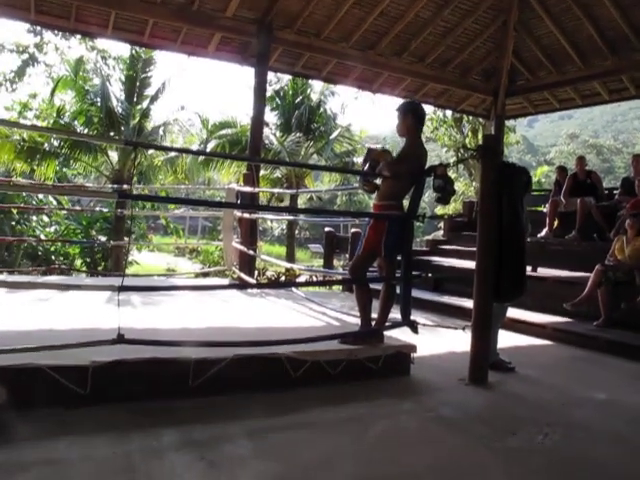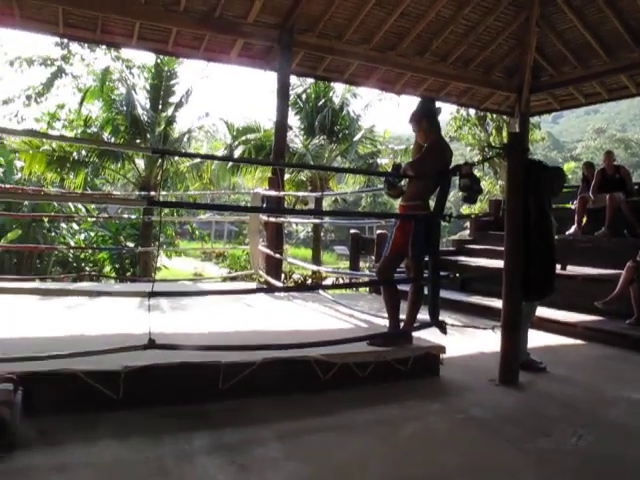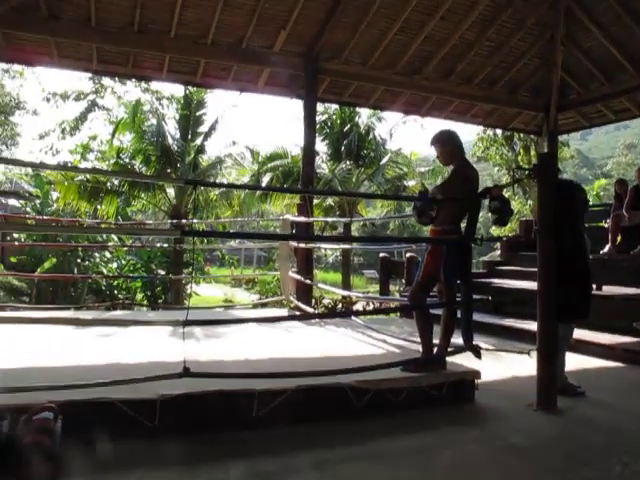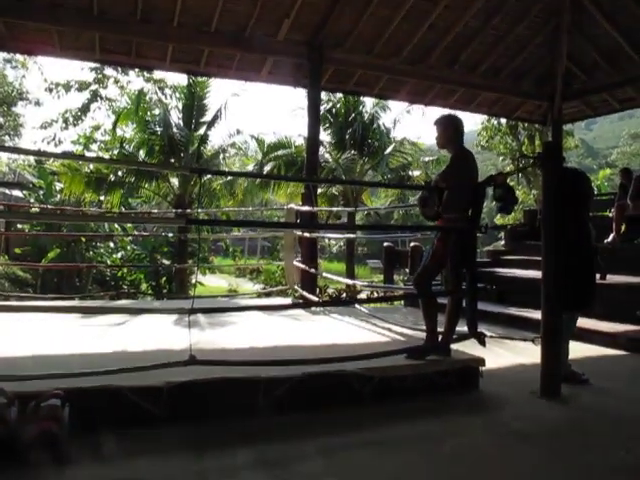
dt=1s
person 1, frame 1
left shoulder: (413, 146)
right shoulder: (416, 148)
left elbow: (391, 168)
left wrist: (379, 166)
right wrist: (383, 162)
left hip: (387, 215)
right hip: (392, 215)
left knee: (357, 269)
right knee: (388, 273)
left ankle: (367, 329)
right ankle: (376, 330)
person 1, frame 2
left shoulder: (436, 147)
right shoulder: (440, 148)
left elbow: (414, 167)
left wrist: (403, 168)
left hip: (413, 216)
right hip: (419, 215)
left knee: (384, 271)
right knee: (415, 274)
left ankle: (395, 330)
right ankle: (405, 331)
person 1, frame 3
left shoulder: (461, 171)
right shoulder: (468, 171)
left elbow: (439, 192)
left wrist: (431, 193)
right wrist: (432, 210)
left hip: (444, 240)
right hip: (452, 239)
left knee: (417, 295)
right knee: (448, 297)
left ankle: (428, 356)
right ankle: (439, 356)
person 1, frame 4
left shoulder: (460, 158)
right shoulder: (466, 158)
left elbow: (441, 181)
left wrist: (435, 183)
left hip: (452, 229)
right hip: (459, 228)
left knee: (422, 280)
right knee: (454, 286)
left ankle: (432, 340)
right ankle: (444, 343)
person 2, frame 1
left shoulder: (512, 203)
right shoulder: (510, 203)
right elbow: (519, 232)
left hip: (506, 258)
right hip: (506, 259)
left knee: (499, 303)
right knee: (500, 303)
left ankle: (490, 353)
right ankle: (490, 355)
person 2, frame 2
left shoulder: (536, 201)
right shoulder: (535, 202)
right elbow: (540, 231)
left hip: (533, 255)
right hip: (535, 257)
left knee: (526, 304)
right knee: (528, 302)
left ankle: (520, 353)
right ankle: (520, 355)
person 2, frame 3
left shoulder: (565, 218)
right shoulder: (568, 219)
right elbow: (575, 246)
left hip: (565, 279)
right hip: (568, 279)
left knee: (561, 330)
right knee: (562, 329)
left ankle: (558, 377)
right ankle: (558, 380)
person 2, frame 4
left shoulder: (559, 179)
right shoulder: (574, 178)
left hip: (567, 251)
right hip: (574, 251)
left knee: (566, 307)
right knee: (569, 307)
left ankle: (561, 363)
right ankle: (562, 365)
